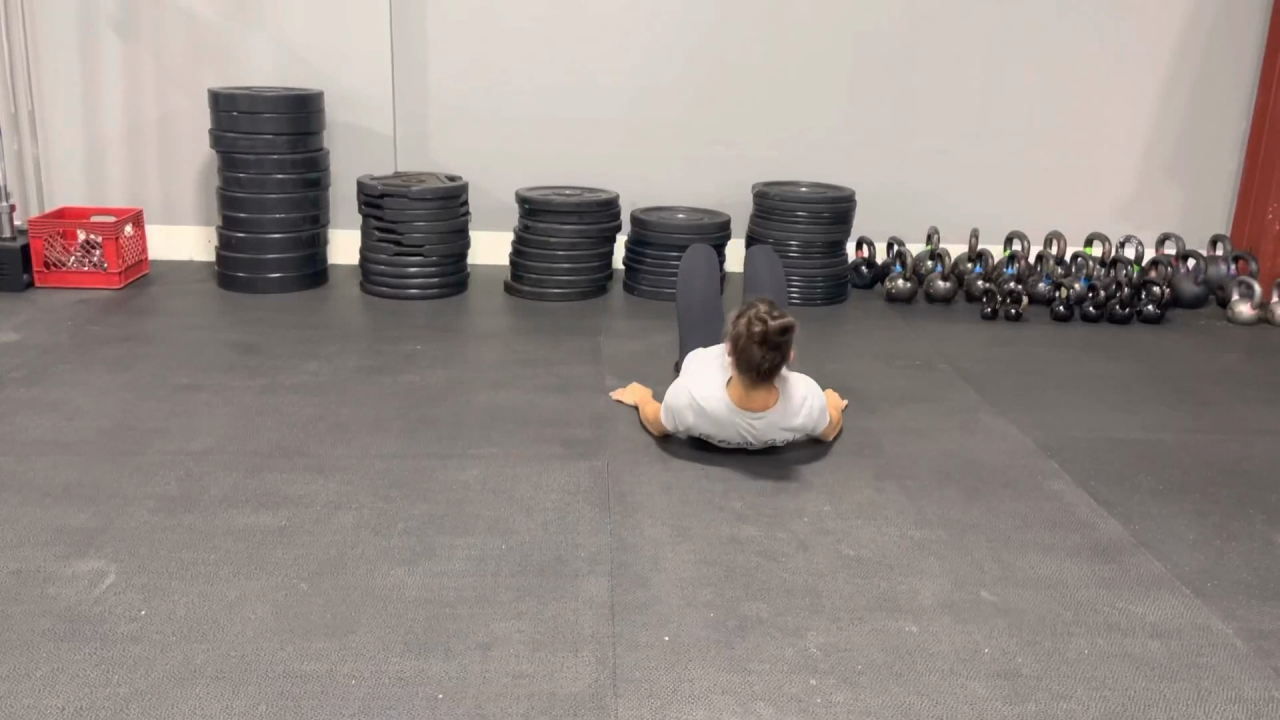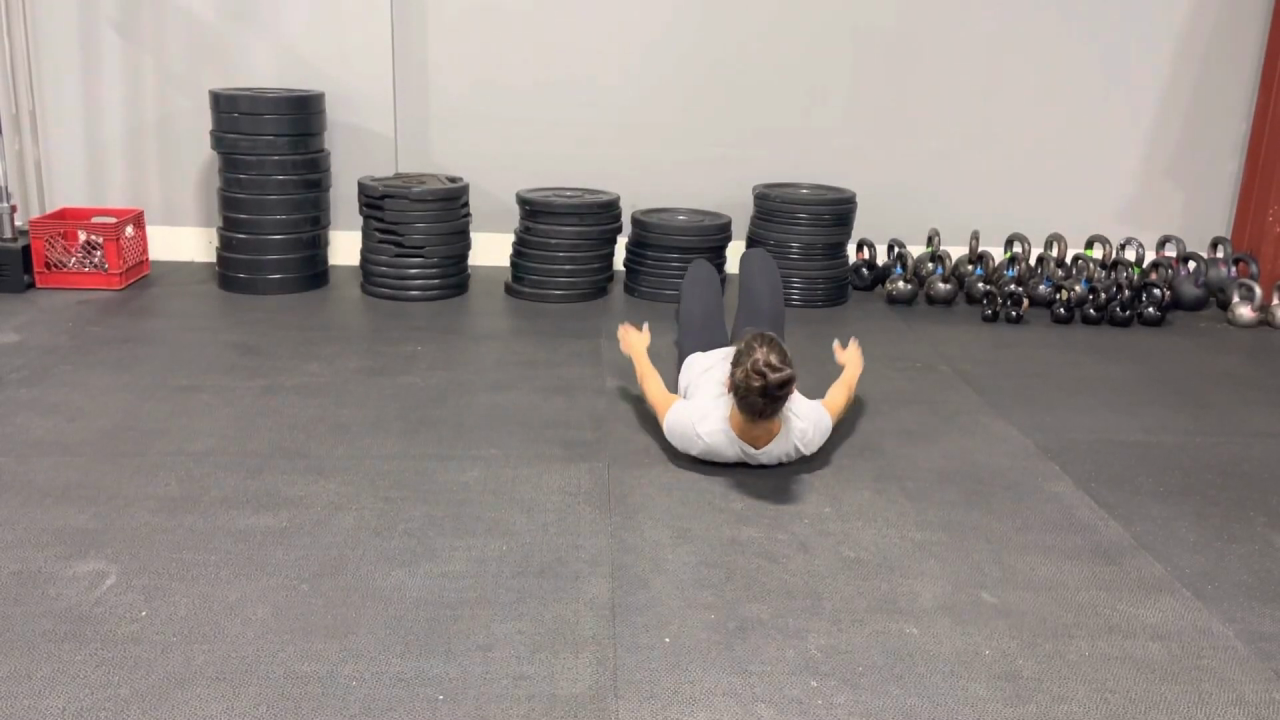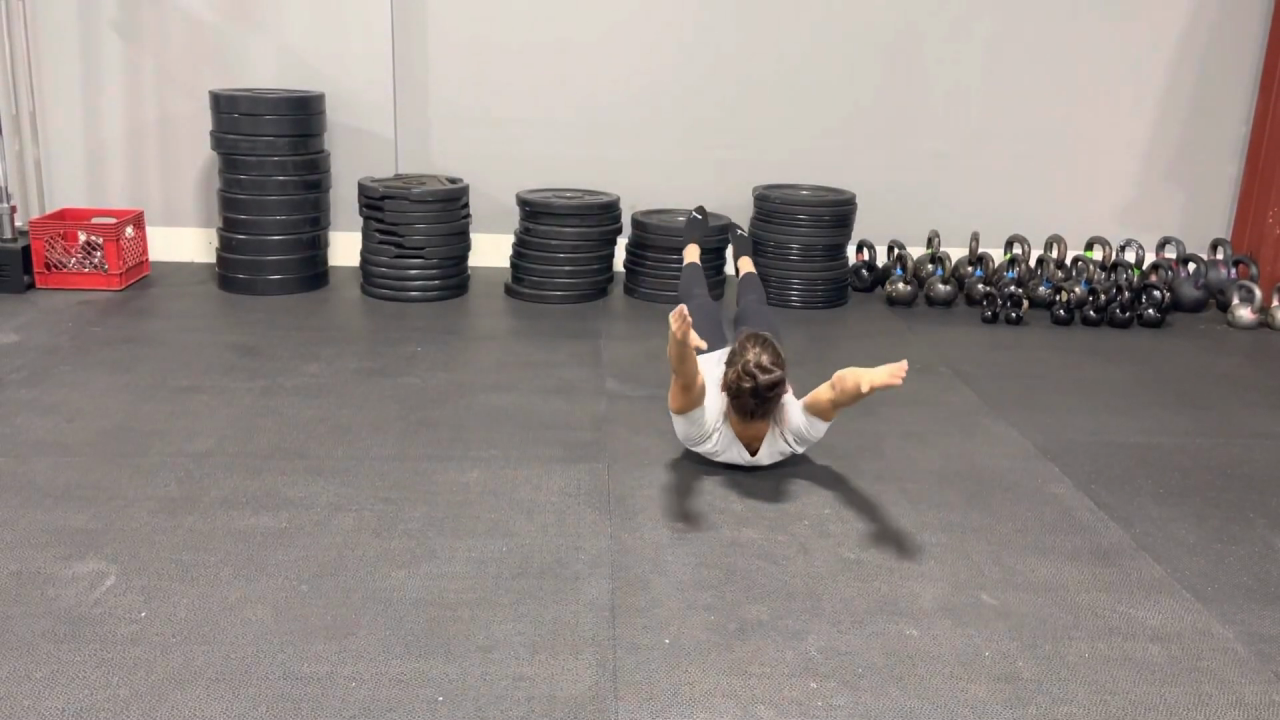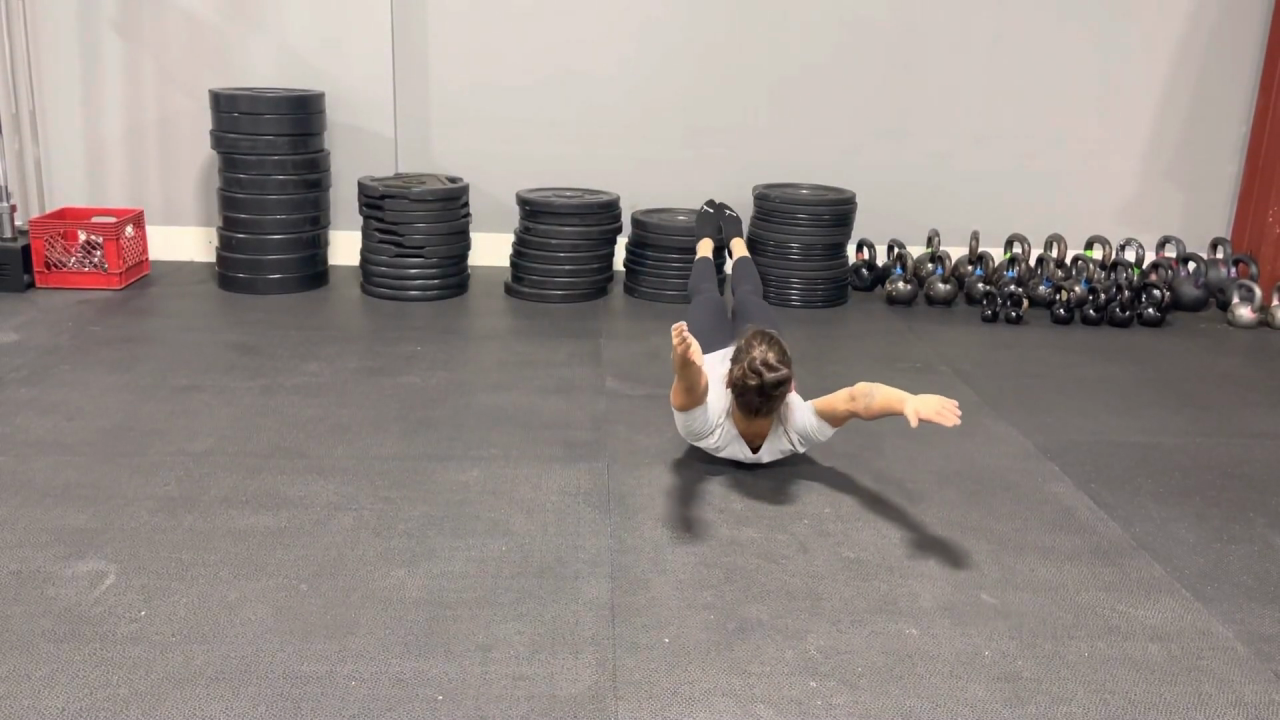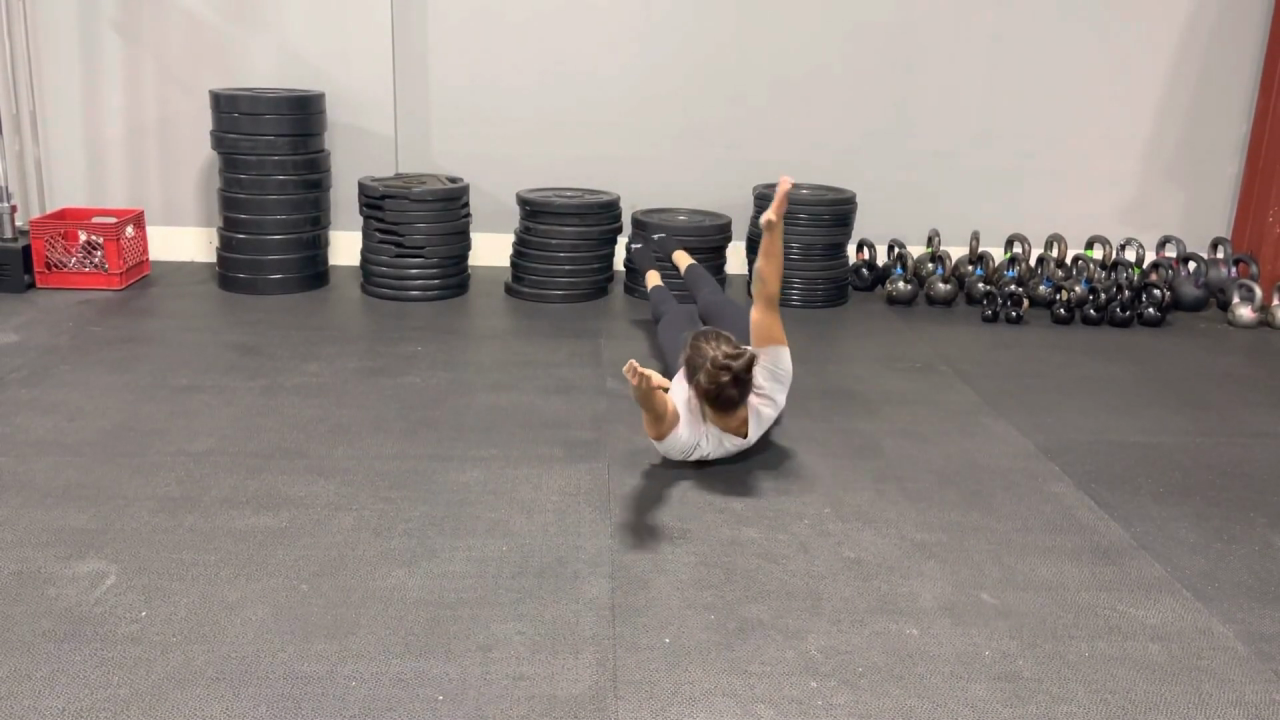
dt=1s
person 1, frame 1
left shoulder: (691, 394)
right shoulder: (806, 400)
left elbow: (656, 426)
right elbow: (830, 430)
left wrist: (640, 396)
right wrist: (833, 402)
left knee: (700, 253)
right knee: (760, 255)
person 1, frame 2
left shoulder: (696, 432)
right shoulder: (805, 435)
left elbow: (658, 397)
right elbow: (837, 399)
left wrist: (638, 351)
right wrist: (852, 367)
left knee: (701, 270)
right knee: (756, 259)
left ankle: (684, 315)
person 1, frame 3
left shoulder: (701, 432)
right shoulder: (795, 432)
left elbow: (684, 378)
right elbow: (837, 392)
left wrist: (680, 343)
right wrist: (870, 377)
left knee: (702, 305)
right knee: (753, 307)
left ankle: (693, 248)
right ankle: (743, 258)
person 1, frame 4
left shoulder: (705, 426)
right shoulder: (794, 430)
left elbow: (689, 382)
right elbow: (855, 399)
left wrist: (684, 358)
right wrist: (909, 401)
left knee: (706, 298)
right knee: (748, 298)
left ankle: (707, 240)
right ankle: (735, 239)
person 1, frame 5
left shoulder: (688, 441)
right shoulder: (767, 399)
right elbow: (766, 305)
right wrist: (772, 230)
left knee: (677, 314)
right knee: (712, 300)
left ankle: (651, 272)
right ankle: (674, 251)
